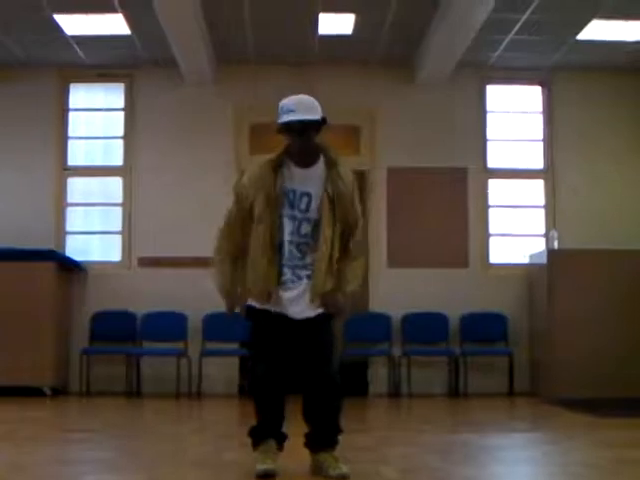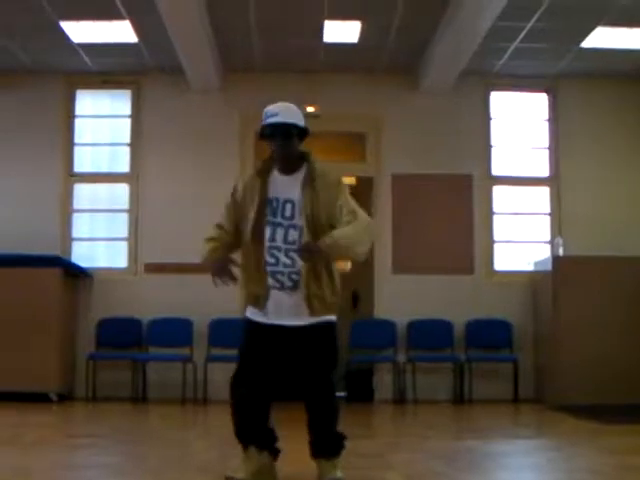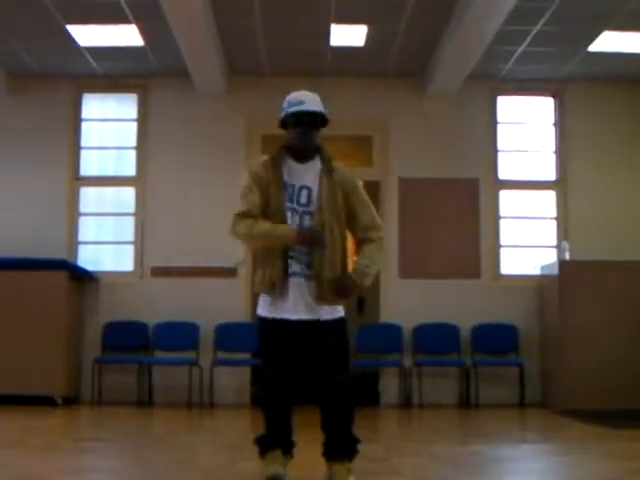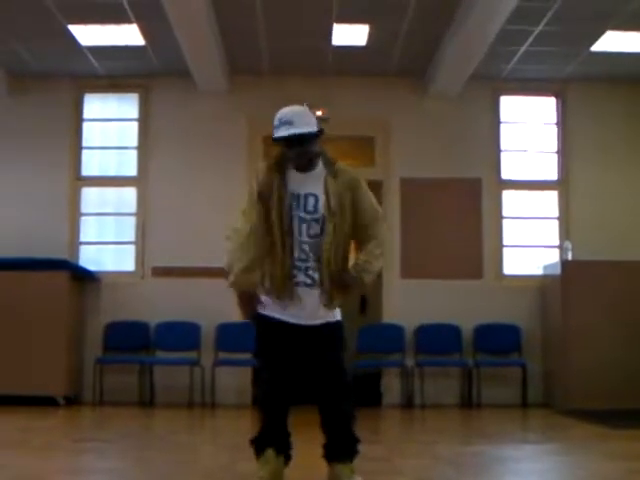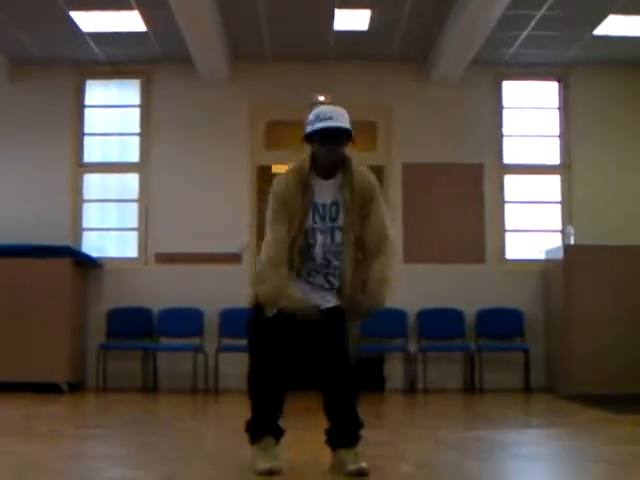
dt=0.3s
person 1, frame 1
left shoulder: (341, 180)
right shoulder: (260, 176)
left elbow: (353, 243)
right elbow: (232, 232)
left wrist: (345, 289)
right wrist: (229, 284)
left hip: (316, 302)
right hip: (268, 300)
left knee: (323, 381)
right knee: (266, 379)
right ankle: (268, 449)
person 1, frame 2
left shoulder: (326, 184)
right shoulder: (251, 186)
left elbow: (360, 228)
right elbow: (225, 229)
left wrist: (327, 245)
right wrist: (216, 257)
left hip: (314, 313)
right hip: (263, 313)
left knee: (319, 393)
right knee: (247, 389)
person 1, frame 3
left shoulder: (340, 179)
right shoulder: (264, 171)
left elbow: (371, 233)
right elbow: (242, 222)
left wrist: (359, 277)
right wrist: (290, 236)
left hip: (326, 306)
right hip: (277, 304)
left knee: (336, 389)
right knee: (276, 389)
person 1, frame 4
left shoulder: (344, 181)
right shoulder: (269, 179)
left elbow: (373, 231)
right elbow: (249, 231)
left wrist: (361, 271)
right wrist: (241, 282)
left hip: (324, 310)
right hip: (275, 308)
left knee: (335, 388)
right knee: (274, 390)
person 1, frame 5
left shoulder: (363, 183)
right shoulder: (288, 184)
left elbow: (376, 244)
right elbow: (275, 249)
left wrist: (368, 297)
right wrist: (294, 302)
left hip: (332, 301)
right hip: (283, 300)
left knee: (339, 374)
right knee: (266, 372)
left ankle: (344, 449)
right ankle: (265, 444)
